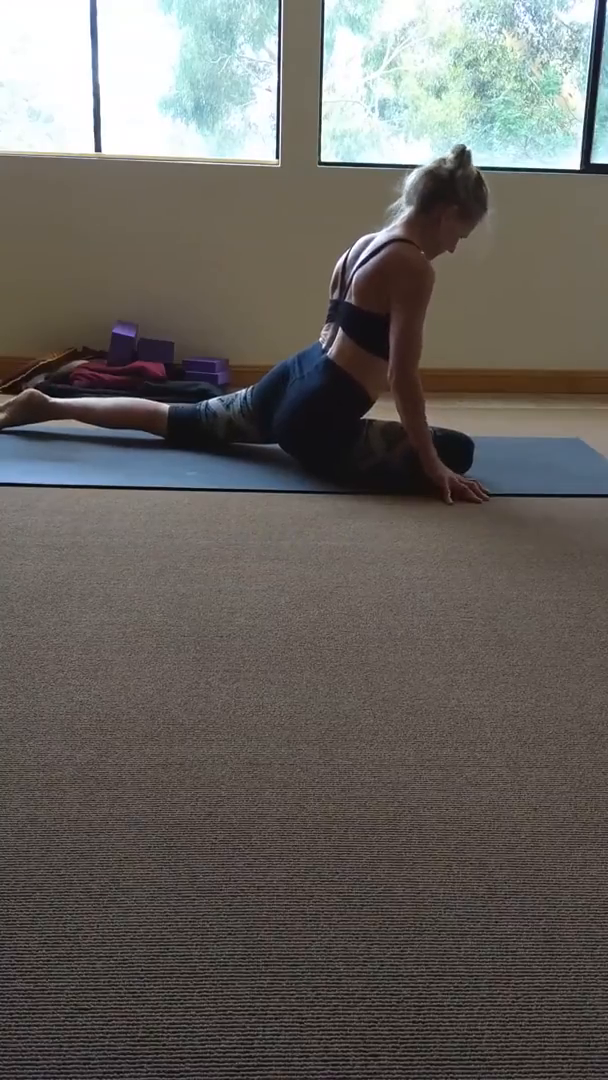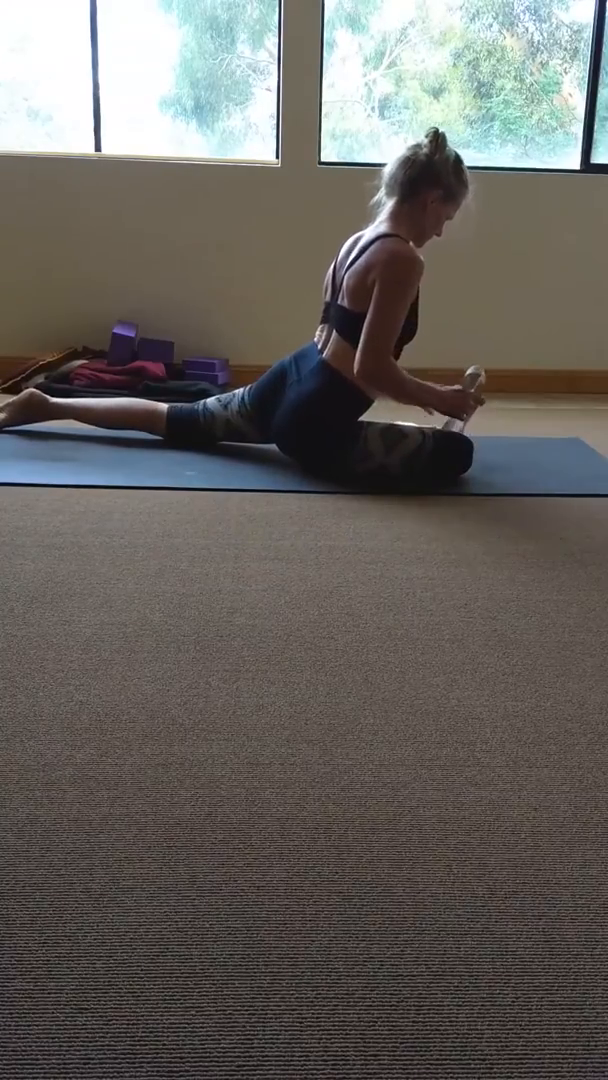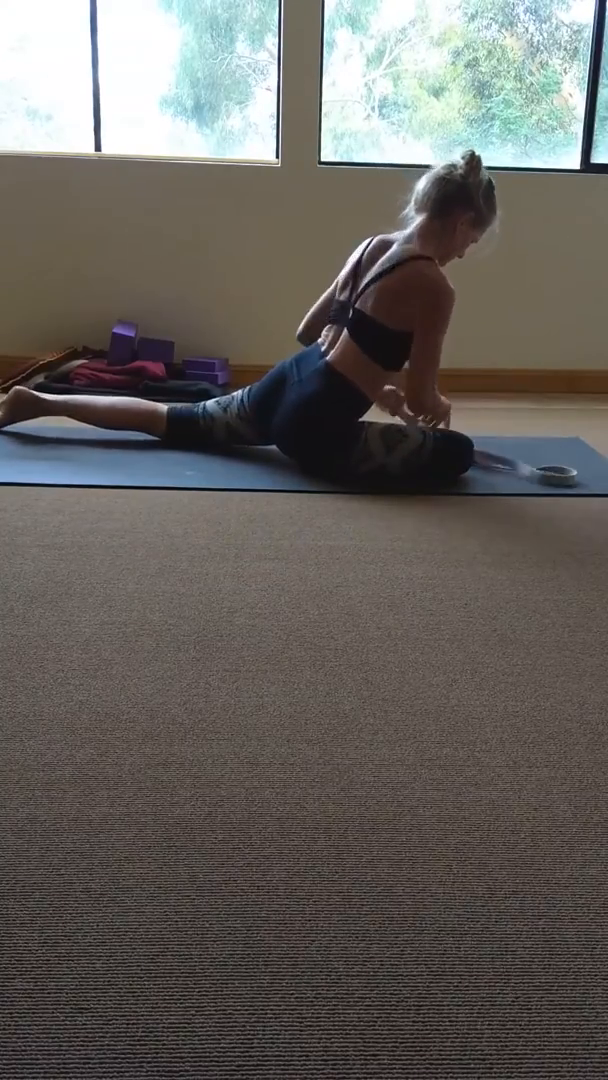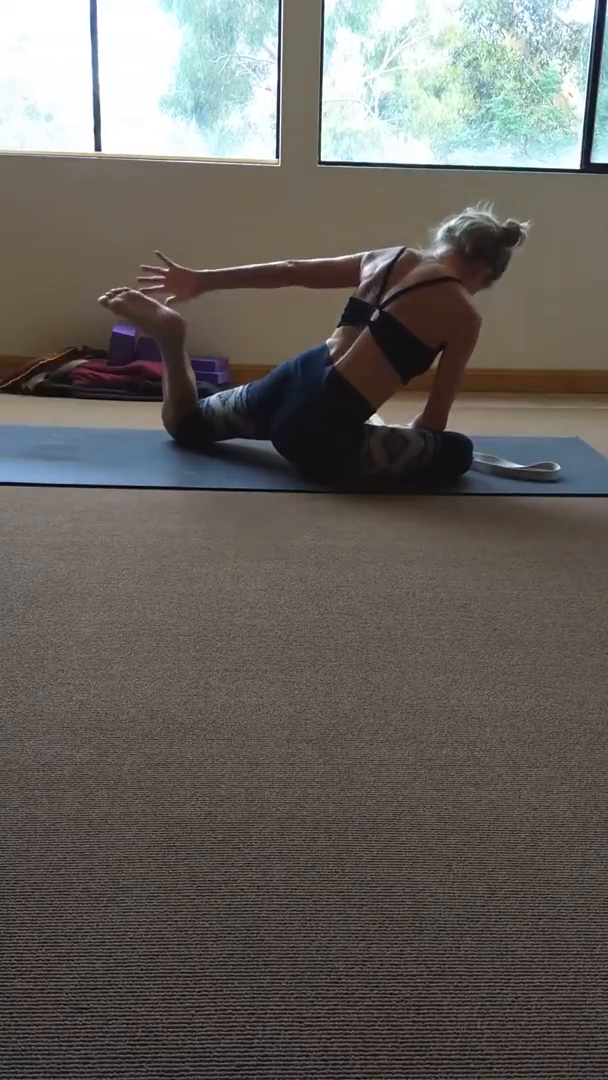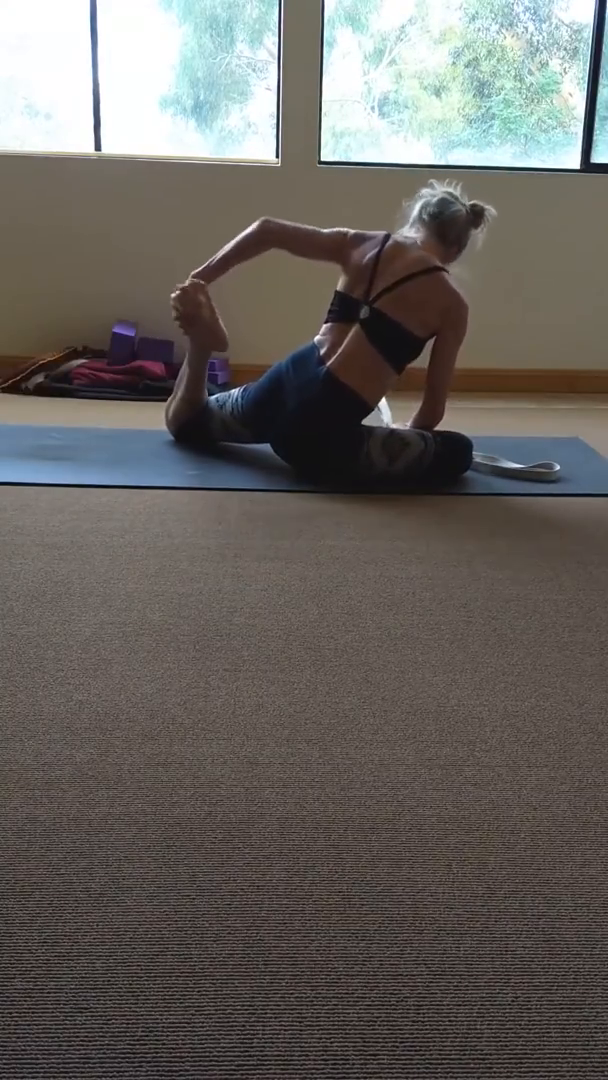
dt=1s
person 1, frame 1
left shoulder: (365, 245)
right shoulder: (413, 267)
right elbow: (402, 375)
right wrist: (431, 465)
left hip: (292, 380)
right hip: (318, 424)
left knee: (178, 422)
left ankle: (47, 404)
person 1, frame 2
left shoulder: (357, 242)
right shoulder: (402, 260)
right elbow: (370, 367)
left wrist: (410, 387)
right wrist: (437, 398)
left hip: (288, 382)
right hip: (316, 424)
left knee: (176, 421)
left ankle: (47, 405)
person 1, frame 3
left shoulder: (372, 247)
right shoulder: (433, 286)
right elbow: (420, 399)
right wrist: (440, 406)
left hip: (286, 383)
right hip: (315, 427)
left knee: (171, 420)
person 1, frame 4
left shoulder: (385, 258)
right shoulder: (464, 316)
left elbow: (294, 271)
right elbow: (434, 422)
left wrist: (200, 279)
right wrist: (404, 434)
left hip: (289, 382)
right hip: (320, 433)
left knee: (185, 423)
left ankle: (167, 332)
person 1, frame 5
left shoulder: (361, 245)
right shoulder: (451, 305)
left elbow: (266, 230)
right elbow: (433, 411)
left wrist: (199, 280)
right wrist: (409, 433)
left hip: (285, 383)
right hip: (319, 435)
right knee: (457, 452)
left ankle: (201, 342)
